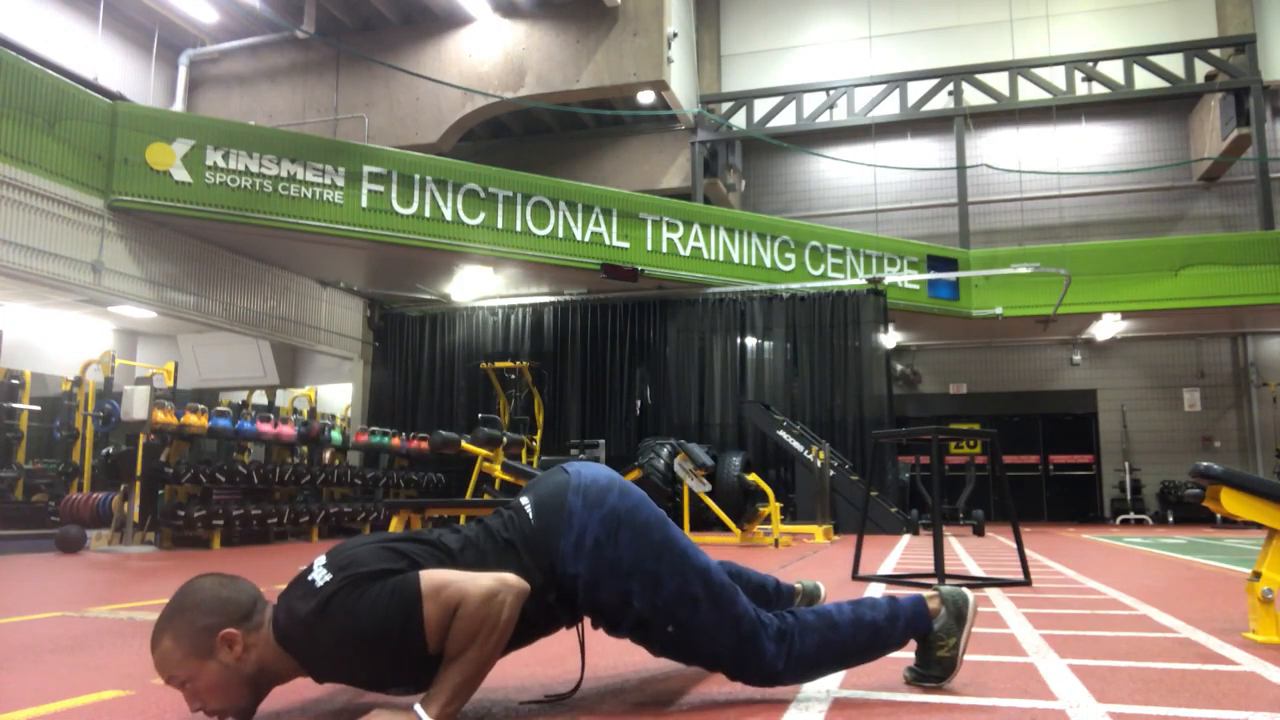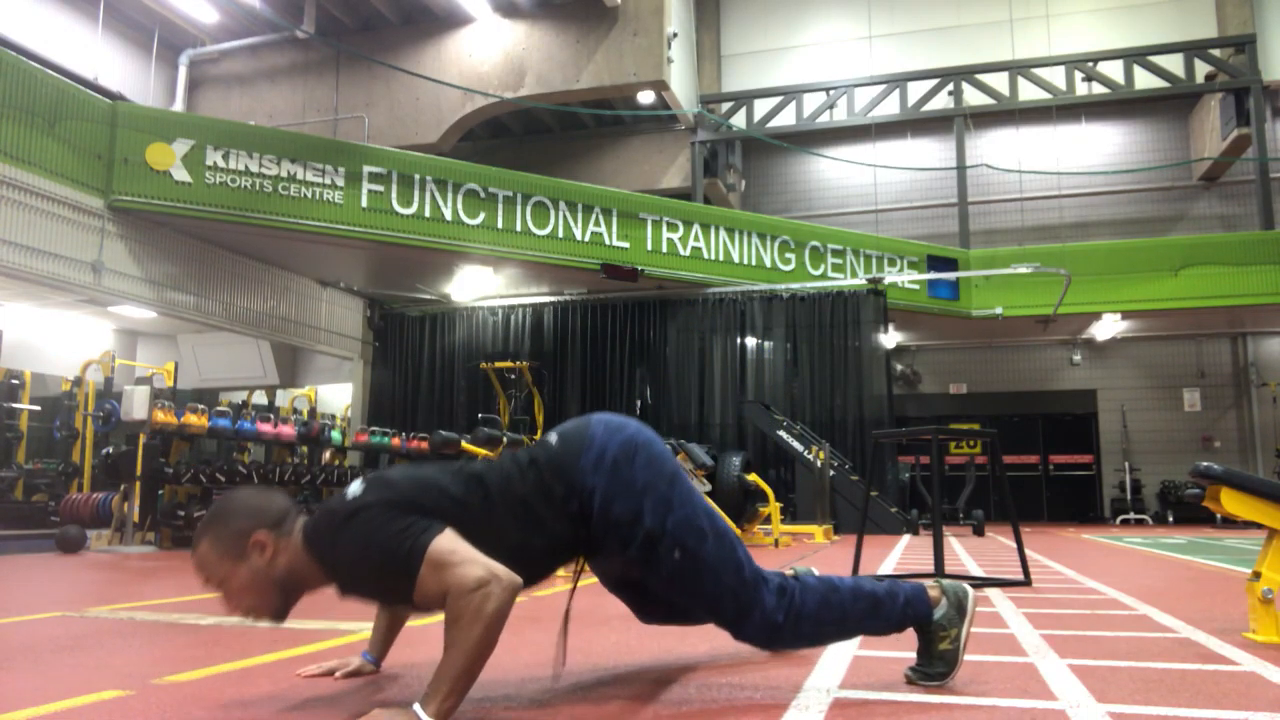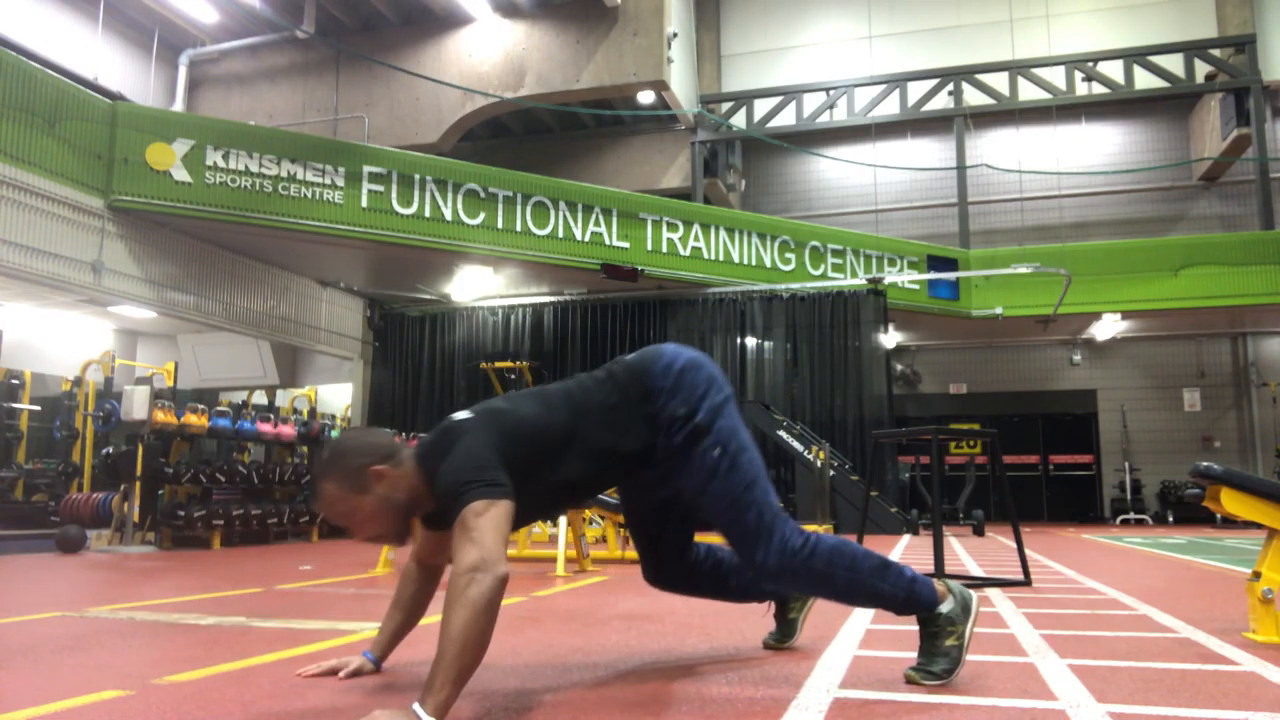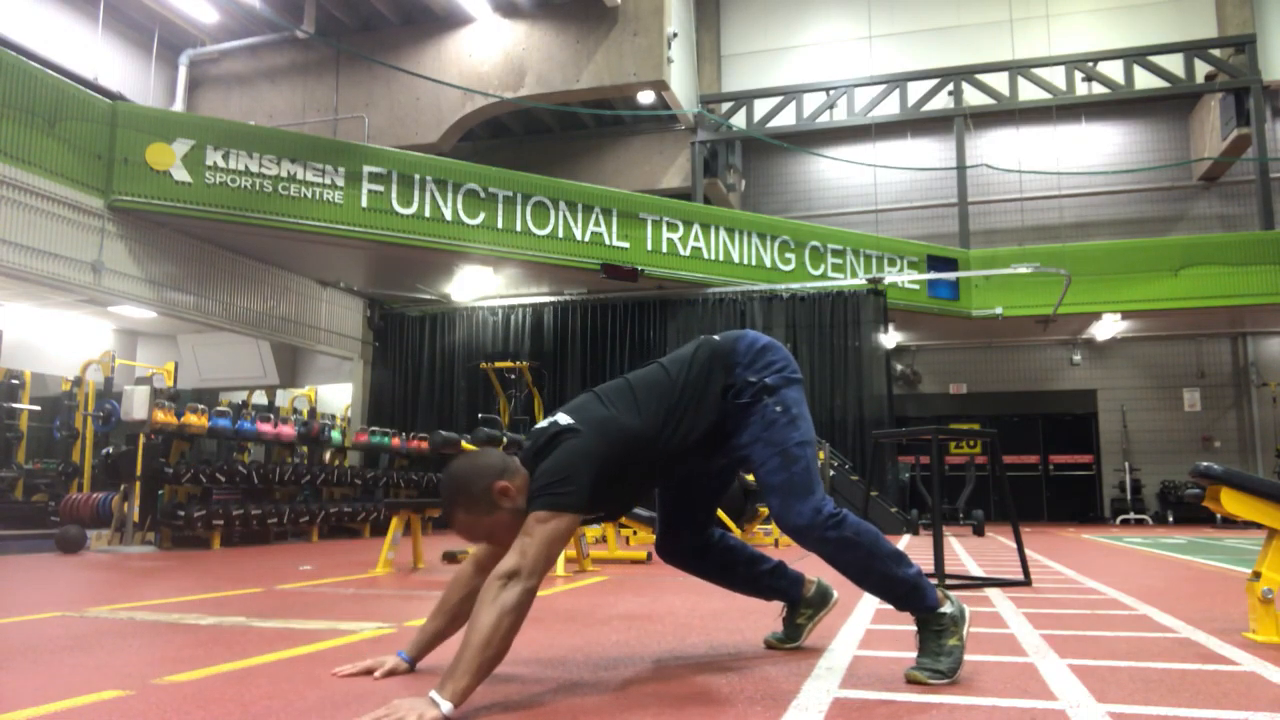
dt=0.4s
person 1, frame 1
left shoulder: (331, 629)
right shoulder: (309, 608)
left elbow: (500, 593)
left hip: (591, 534)
right hip: (570, 507)
left knee: (764, 653)
right knee: (690, 585)
left ankle: (932, 610)
right ankle: (789, 593)
person 1, frame 2
left shoulder: (356, 533)
right shoulder: (347, 526)
left elbow: (490, 587)
right wrist: (369, 655)
left hip: (613, 475)
right hip: (596, 471)
left knee: (756, 613)
right knee: (662, 597)
left ankle: (932, 605)
right ankle: (773, 584)
person 1, frame 3
left shoulder: (462, 461)
right shoulder: (433, 474)
left elbow: (481, 575)
right elbow: (426, 563)
right wrist: (372, 653)
left hip: (676, 399)
right hip: (649, 432)
left knee: (771, 545)
right knee: (665, 564)
left ankle: (939, 603)
right ankle: (787, 595)
person 1, frame 4
left shoulder: (570, 462)
right shoulder: (531, 470)
left elbow: (514, 582)
right elbow: (482, 567)
right wrist: (407, 654)
left hip: (751, 378)
right hip: (712, 412)
left knee: (803, 513)
right knee: (680, 541)
left ankle: (938, 613)
right ankle: (804, 595)
